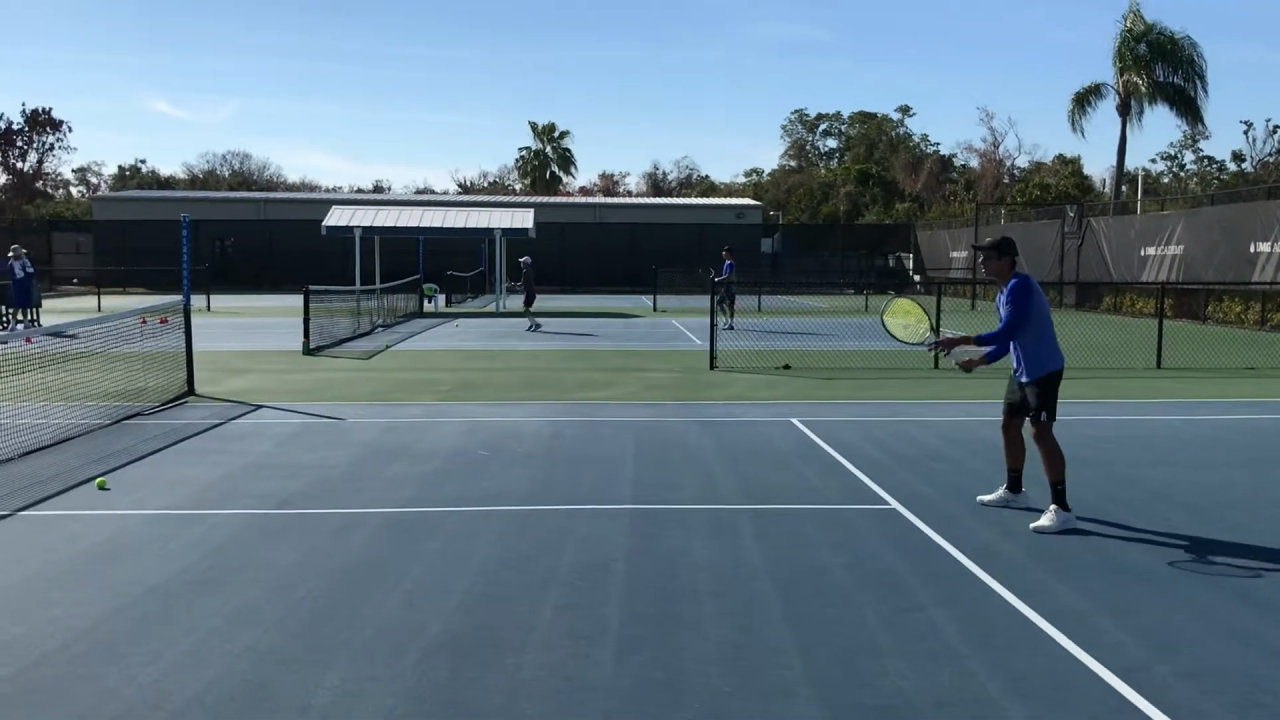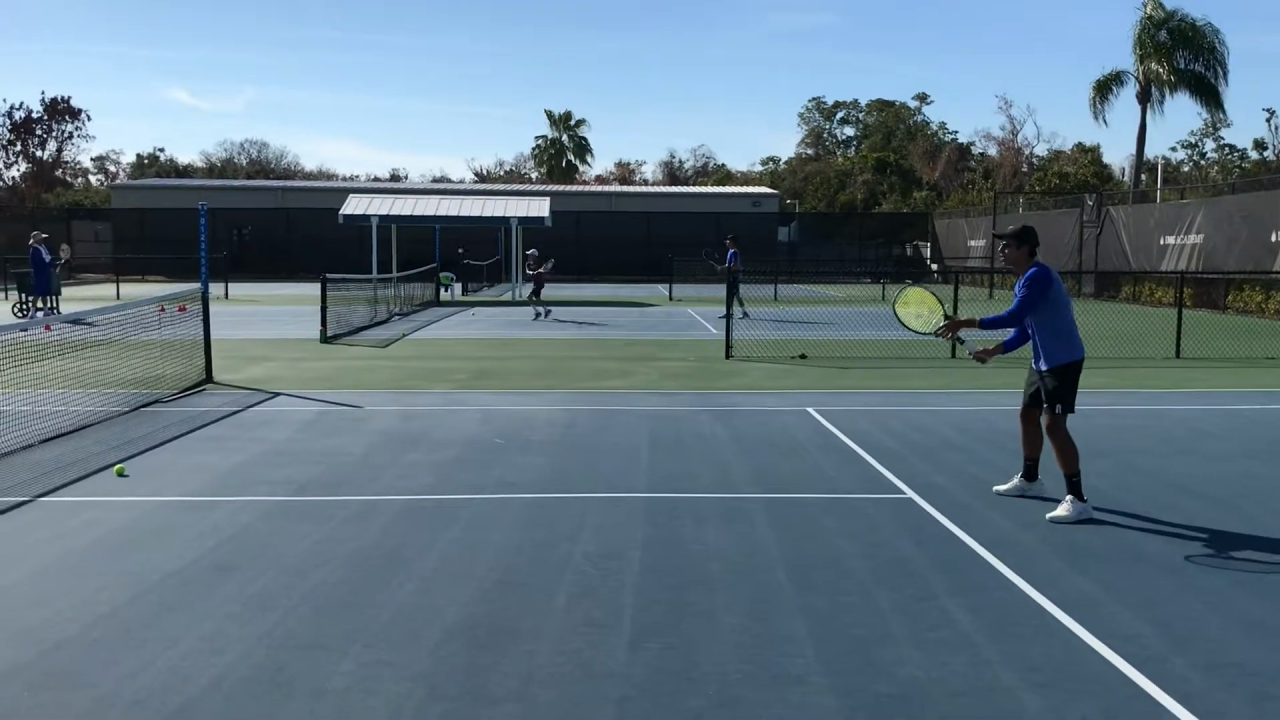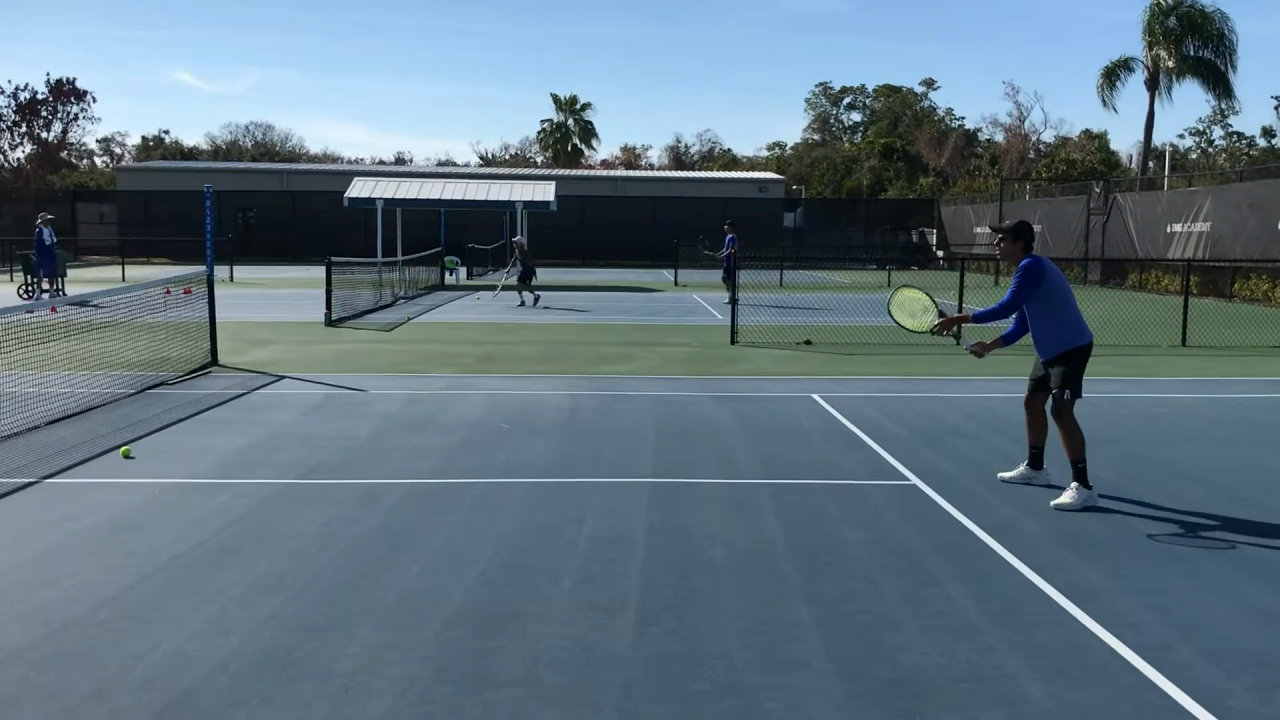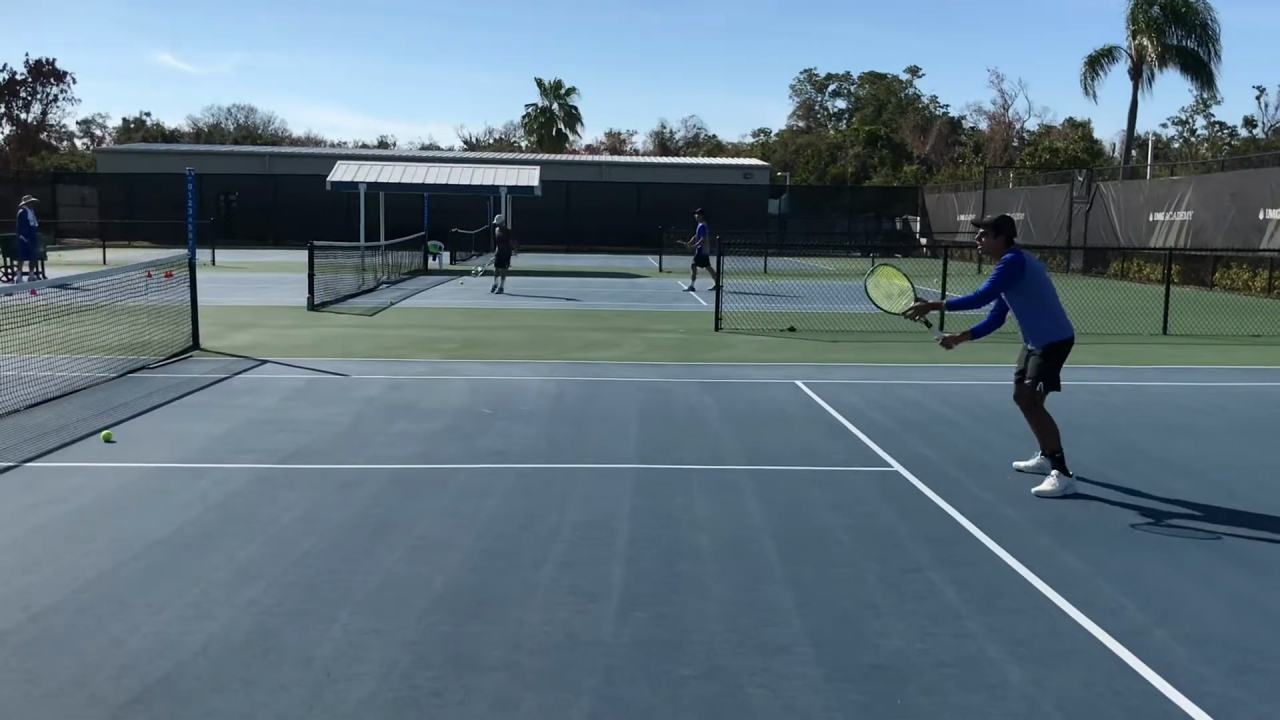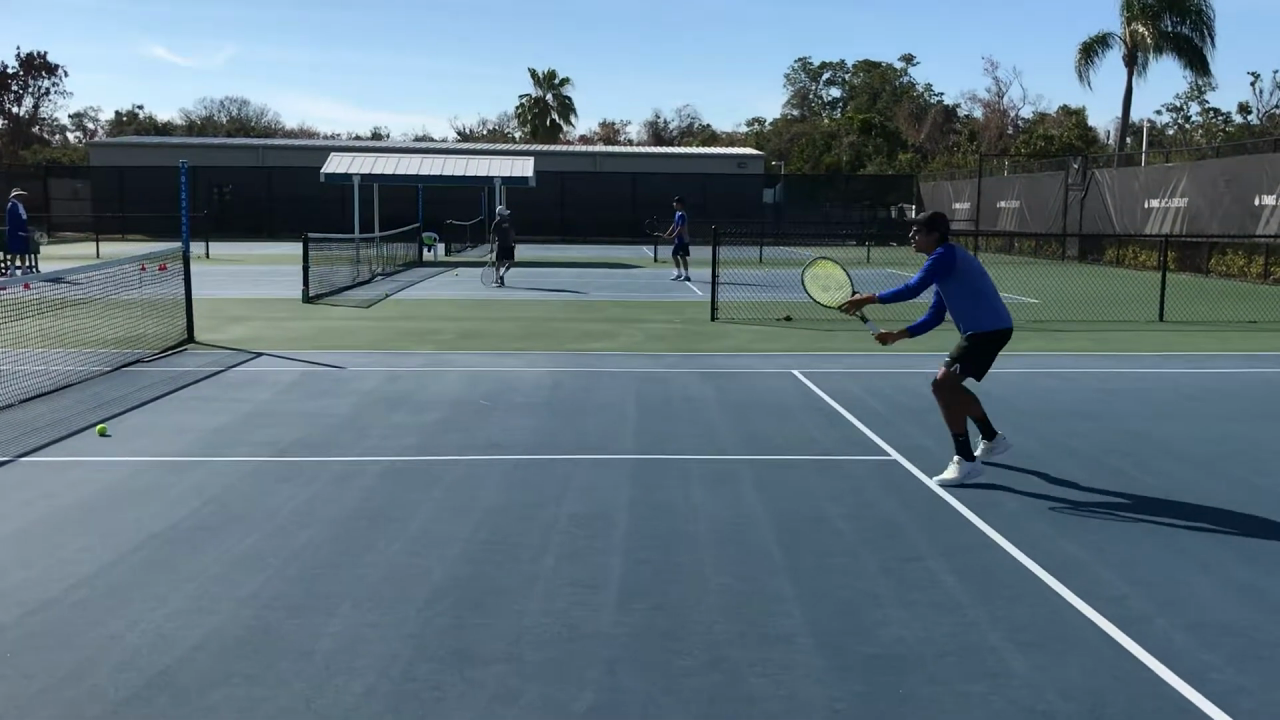
dt=0.5s
person 1, frame 1
left shoulder: (1020, 286)
right shoulder: (1004, 292)
left elbow: (1007, 332)
left wrist: (962, 341)
right wrist: (979, 361)
left hip: (1044, 371)
right hip: (1022, 370)
left knee: (1041, 432)
right knee: (1010, 425)
left ankle: (1061, 508)
right ankle: (1014, 490)
person 1, frame 2
left shoulder: (1039, 276)
right shoulder: (1025, 280)
left elbow: (1012, 318)
right elbow: (1022, 331)
left wrist: (966, 323)
right wrist: (993, 351)
left hip: (1064, 361)
right hip: (1042, 361)
left knee: (1054, 424)
right knee: (1028, 415)
left ankle: (1077, 499)
right ankle: (1029, 479)
person 1, frame 3
left shoulder: (1032, 266)
right shoulder: (1026, 269)
left elbow: (1005, 309)
right elbow: (1021, 323)
left wrist: (959, 319)
right wrist: (991, 345)
left hip: (1071, 347)
right hip: (1050, 348)
left knee: (1061, 411)
right knee: (1033, 402)
left ankle: (1083, 487)
right ankle: (1035, 467)
person 1, frame 4
left shoulder: (1014, 261)
right shoulder: (1008, 264)
left elbow: (981, 297)
right elbow: (995, 318)
left wrist: (934, 306)
right wrist: (960, 337)
left hip: (1053, 340)
right hip: (1036, 340)
left knee: (1031, 402)
right knee: (1024, 397)
left ankle: (1062, 475)
right ankle: (1048, 458)
person 1, frame 5
left shoulder: (945, 255)
right shoulder: (944, 260)
left elbow: (912, 290)
right elbow: (934, 317)
left wrist: (867, 299)
right wrist: (897, 335)
left hip: (989, 330)
right hip: (986, 329)
left knee: (943, 385)
right knee: (952, 386)
left ankle: (966, 461)
right ankle: (991, 439)
